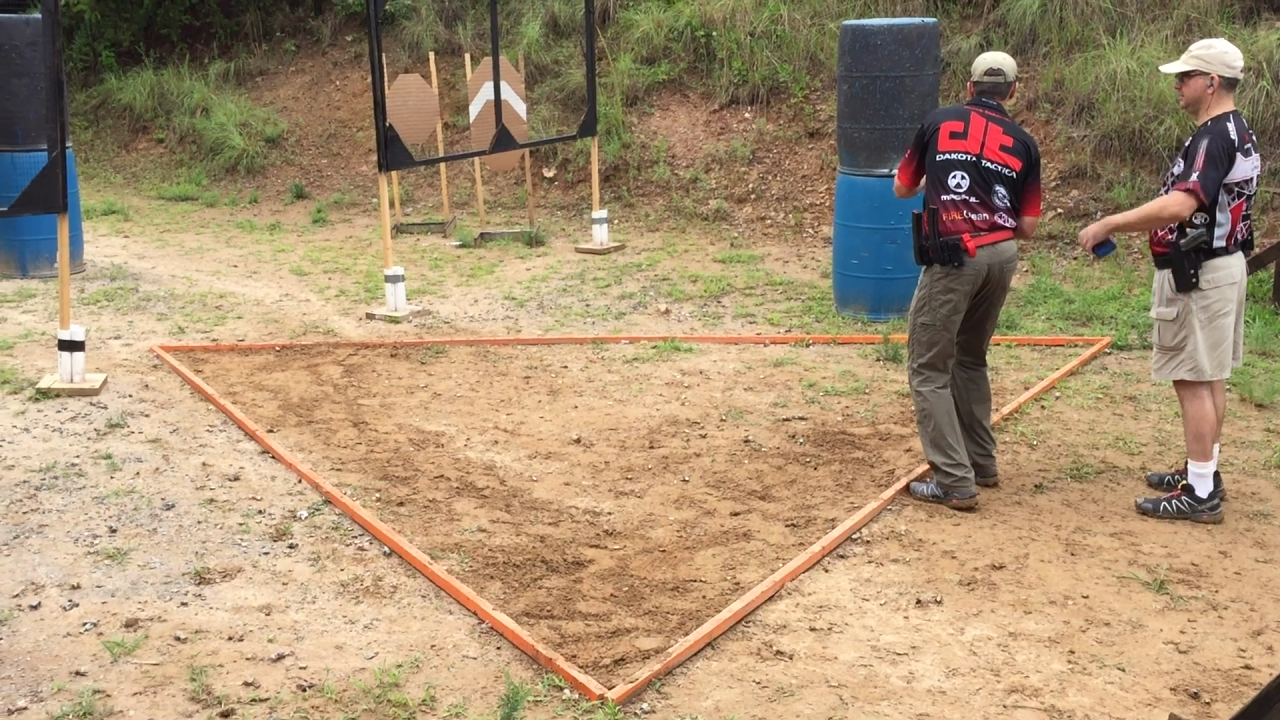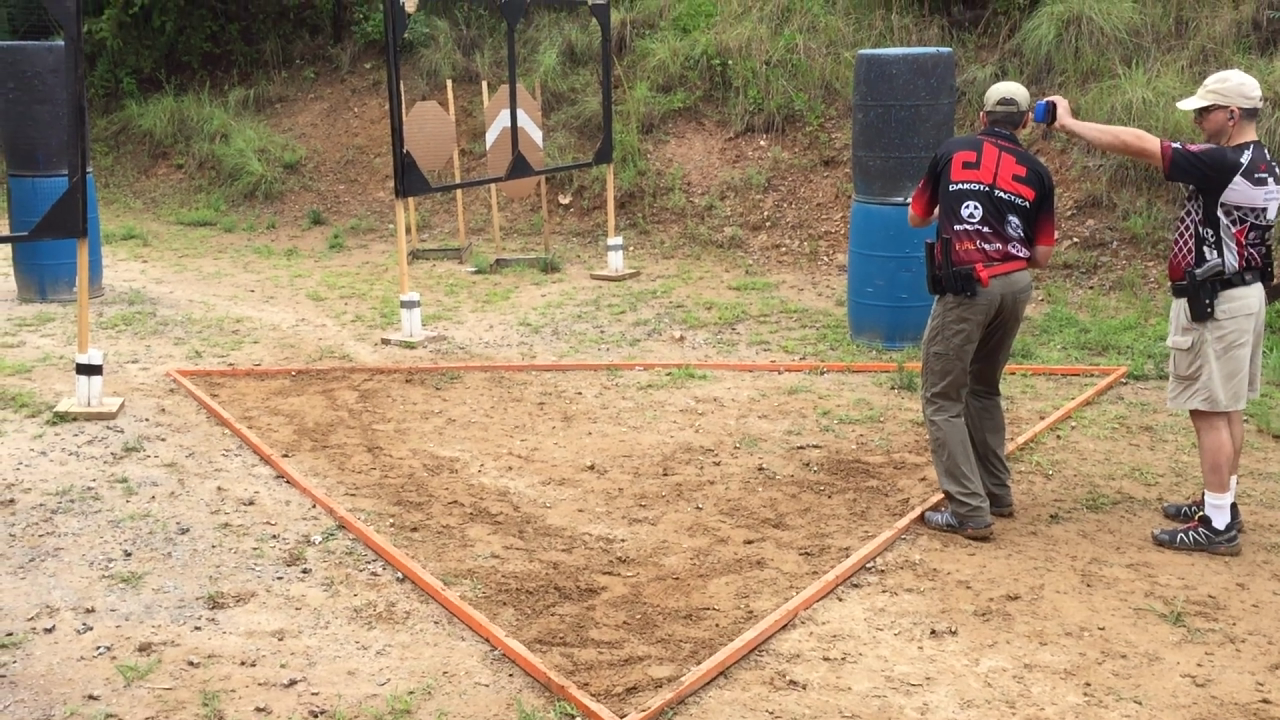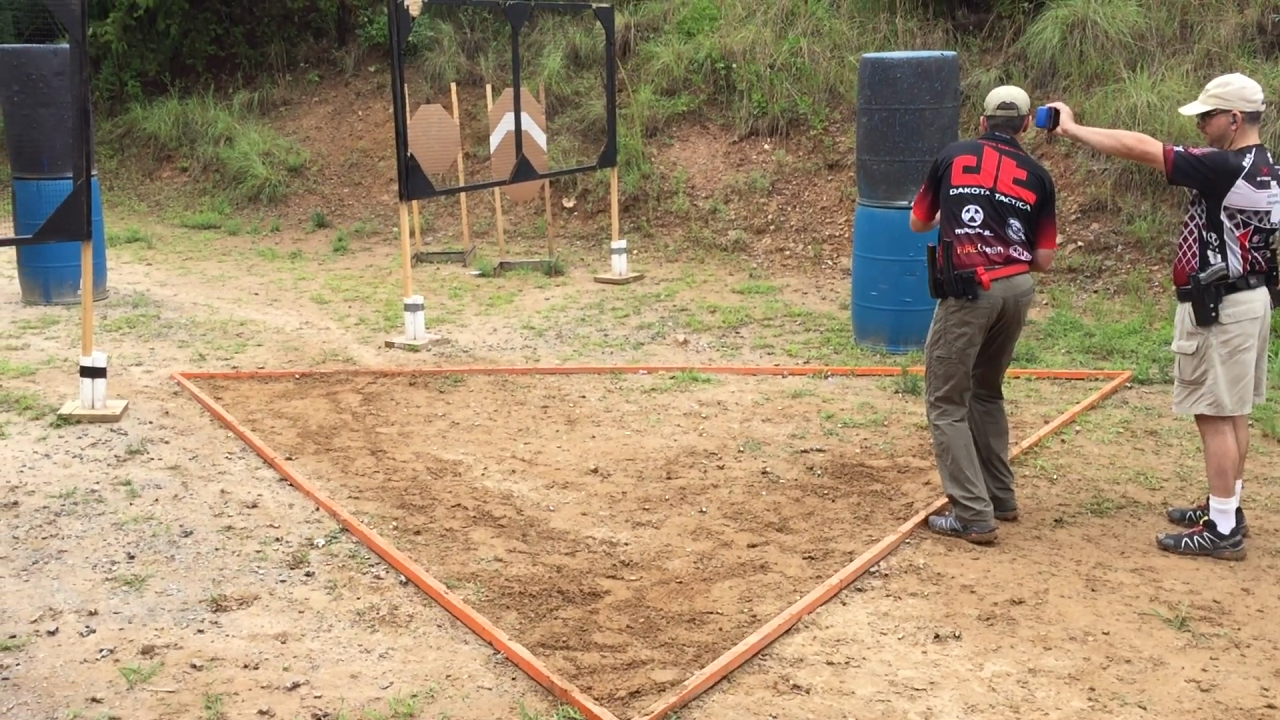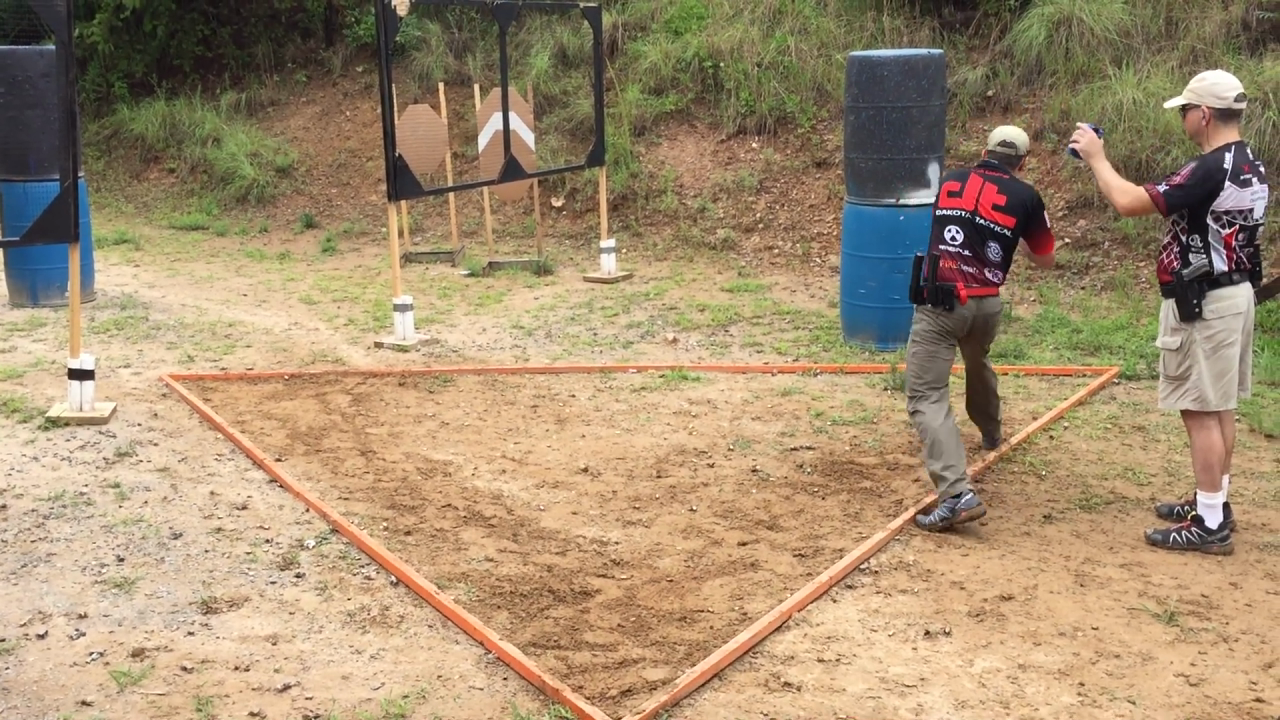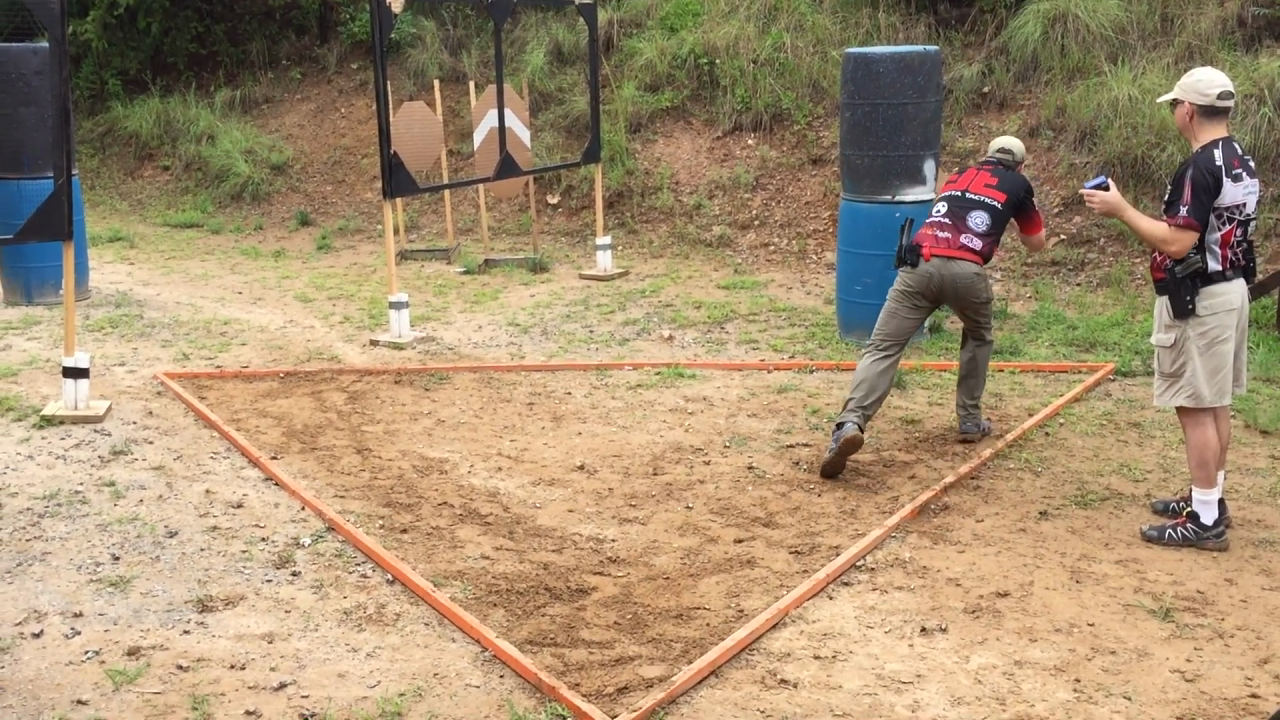
dt=0.7s
person 1, frame 1
left shoulder: (1217, 137)
right shoulder: (1234, 132)
left elbow: (1178, 205)
left wrist: (1107, 226)
left hip: (1198, 273)
right hip: (1219, 265)
left knee: (1194, 380)
right knee: (1209, 377)
left ankle: (1200, 493)
right ankle: (1202, 473)
person 1, frame 2
left shoulder: (1225, 164)
left elbow: (1139, 145)
left wrist: (1070, 124)
left hip: (1214, 303)
left knee: (1210, 411)
right knee: (1227, 408)
left ankle: (1216, 525)
right ankle: (1220, 505)
person 1, frame 3
left shoulder: (1227, 168)
left elbow: (1142, 147)
left wrist: (1074, 129)
left hip: (1219, 307)
left knee: (1216, 415)
right knee: (1233, 412)
left ankle: (1222, 530)
right ankle: (1225, 509)
person 1, frame 4
left shoulder: (1210, 171)
right shoulder: (1250, 166)
left elbow: (1129, 202)
left wrist: (1095, 157)
left hip: (1203, 303)
right hip: (1234, 293)
left knee: (1202, 411)
right knee: (1221, 406)
left ankle: (1209, 524)
right ankle: (1213, 503)
person 1, frame 5
left shoulder: (1200, 168)
right shoulder: (1241, 162)
left elbow: (1176, 243)
left wrist: (1120, 209)
left hip: (1197, 300)
right hip: (1230, 290)
left knee: (1196, 407)
right knee: (1215, 403)
left ankle: (1204, 519)
right ankle: (1209, 498)
person 2, frame 1
left shoulder: (938, 122)
right shoulder: (1024, 143)
left elbow: (902, 188)
right elbow: (1027, 226)
left hip: (955, 258)
right hip: (1001, 257)
left knee: (929, 368)
right knee: (970, 359)
left ankle: (954, 482)
right ankle: (981, 463)
person 2, frame 2
left shoulder: (951, 152)
right shoulder: (1037, 173)
left elbow: (916, 218)
right elbow: (1041, 256)
left hip: (968, 288)
right hip: (1015, 287)
left knee: (943, 397)
right knee: (983, 388)
left ankle: (969, 511)
right ankle: (996, 492)
person 2, frame 3
left shoulder: (952, 156)
right shoulder: (1038, 176)
left elbow: (918, 223)
right elbow: (1043, 260)
left hip: (969, 292)
right hip: (1017, 290)
left knee: (947, 403)
right knee: (986, 393)
left ankle: (973, 516)
right ankle: (1000, 497)
person 2, frame 4
left shoulder: (950, 181)
right shoulder: (1026, 196)
right elbow: (1045, 259)
left hip: (940, 304)
right hip: (986, 304)
left knee: (926, 401)
right knee: (976, 360)
left ankle: (958, 494)
right ankle: (990, 432)
person 2, frame 5
left shoulder: (956, 177)
right shoulder: (1017, 183)
right elbow: (1037, 243)
left hip: (921, 265)
right hip: (966, 270)
left knee: (882, 349)
right knee: (979, 337)
left ankle: (849, 426)
right ankle: (971, 422)
